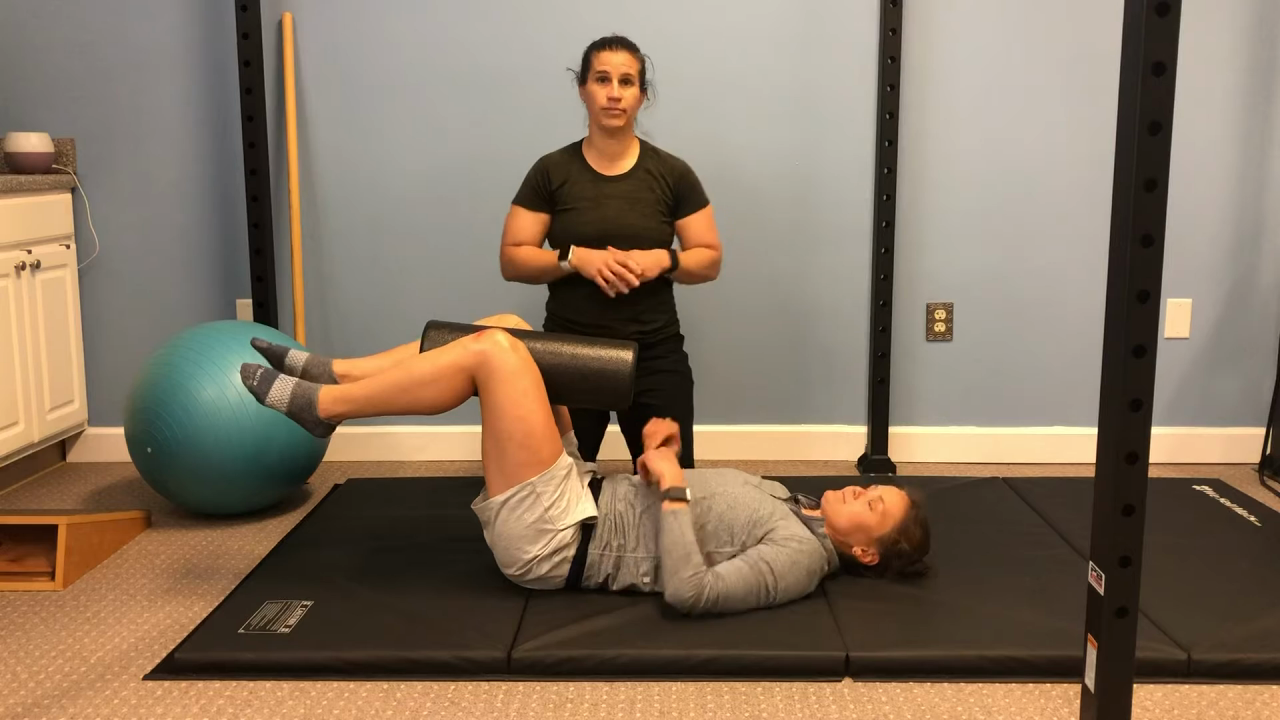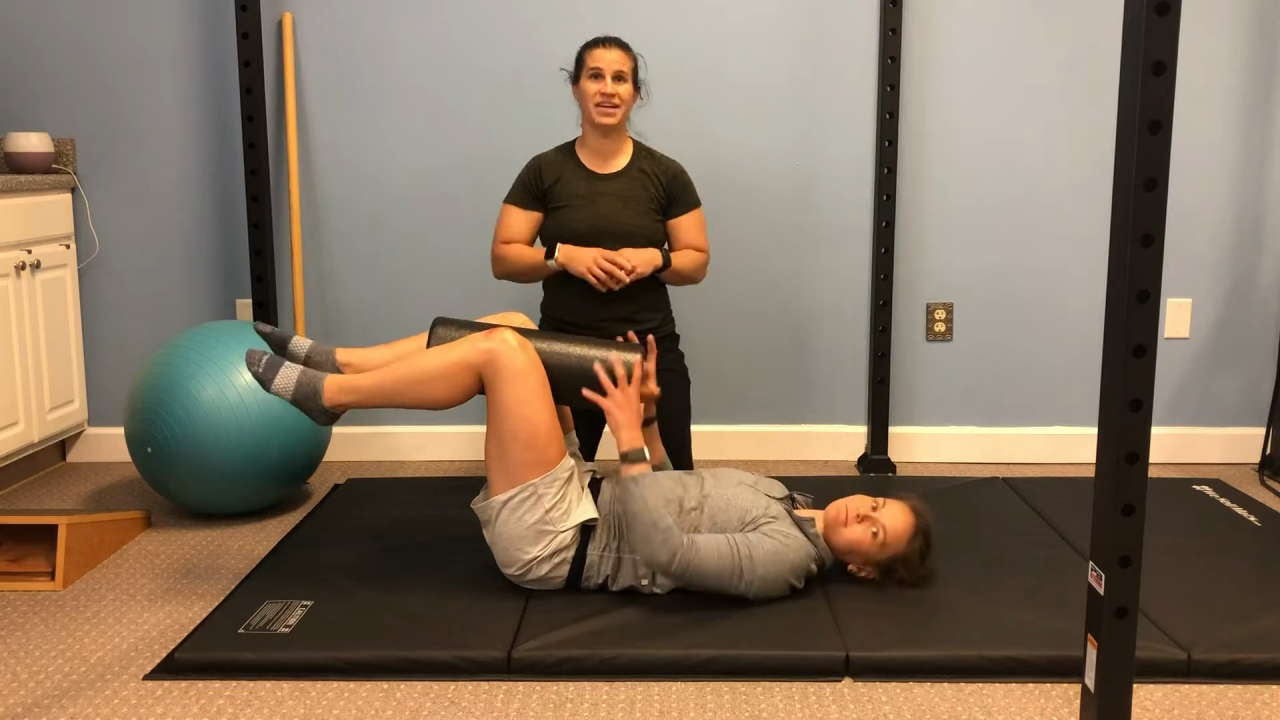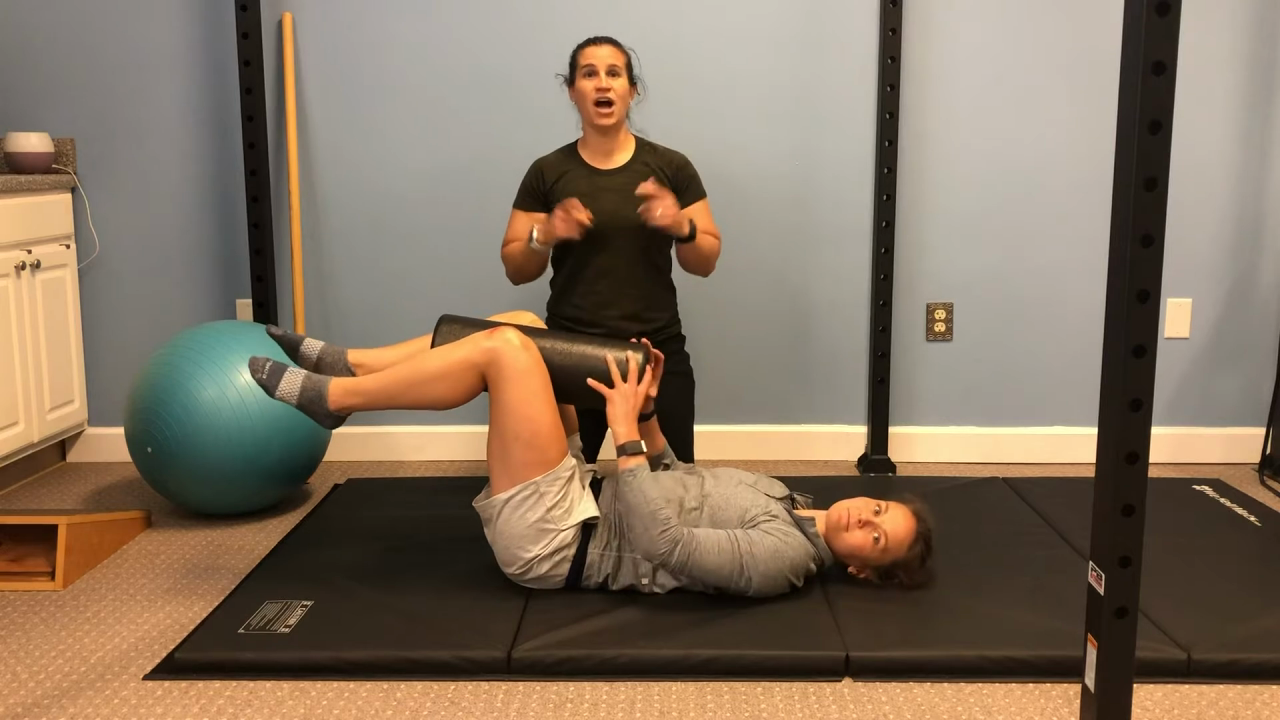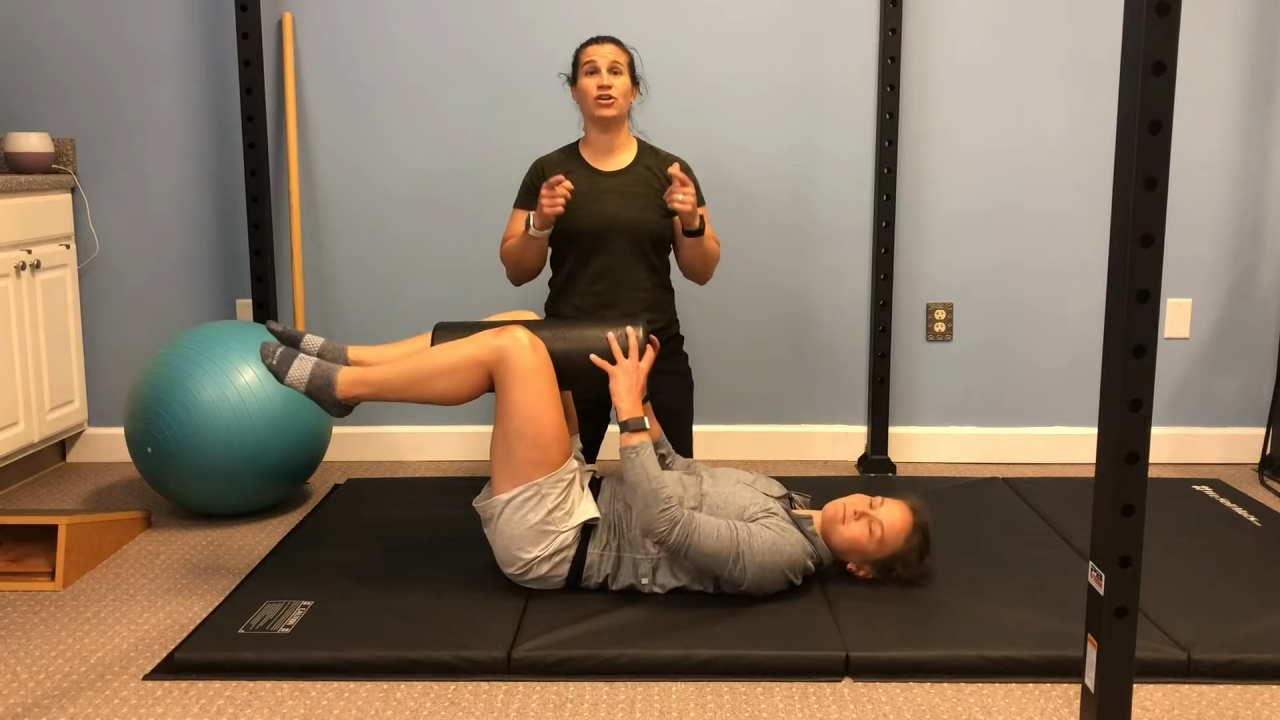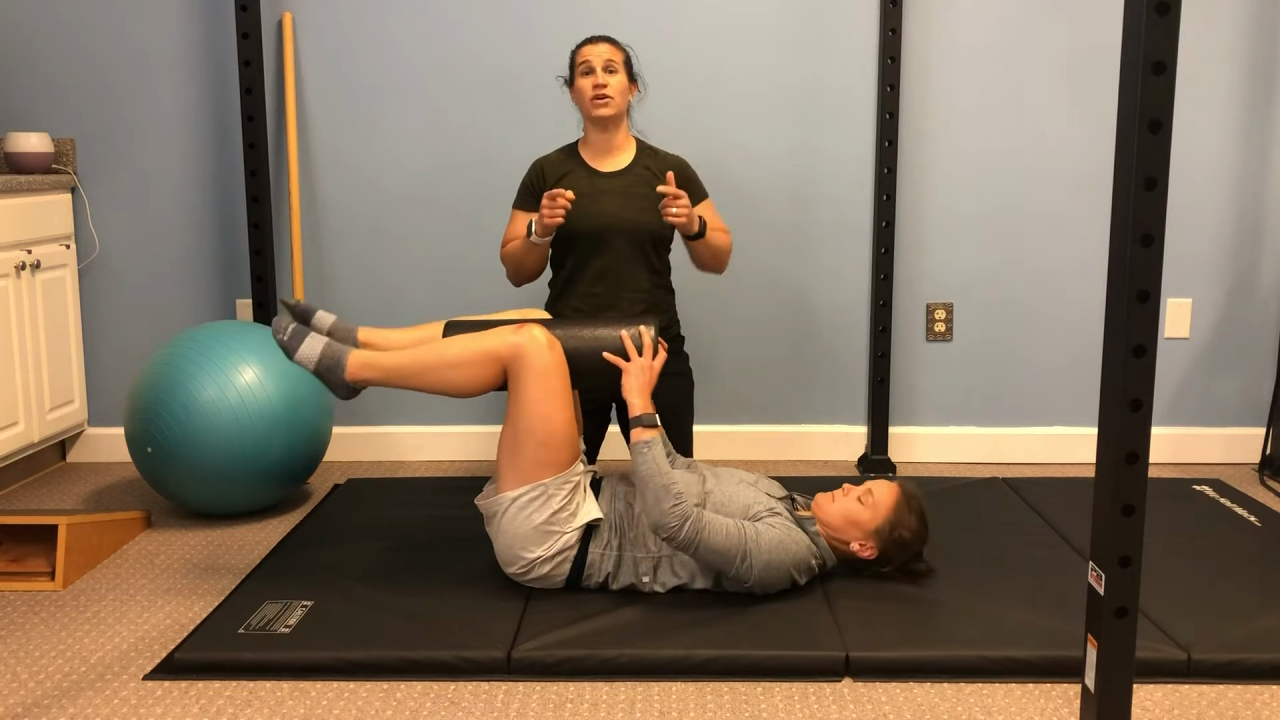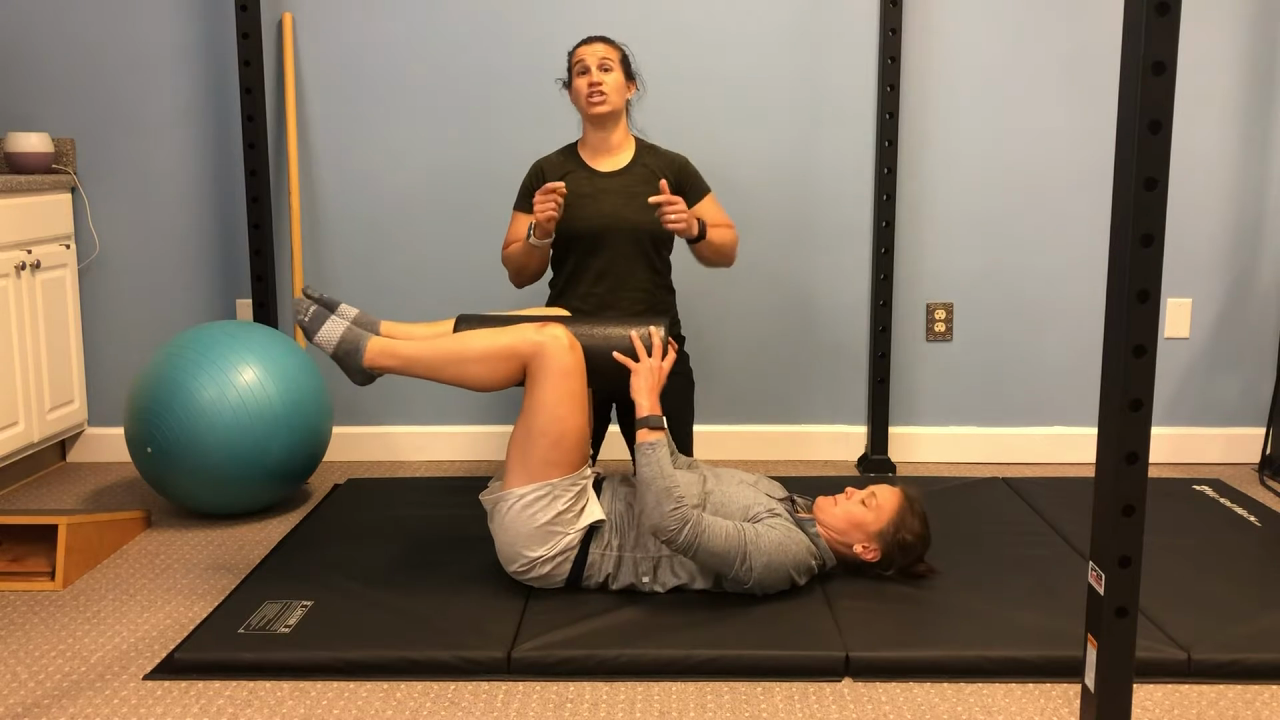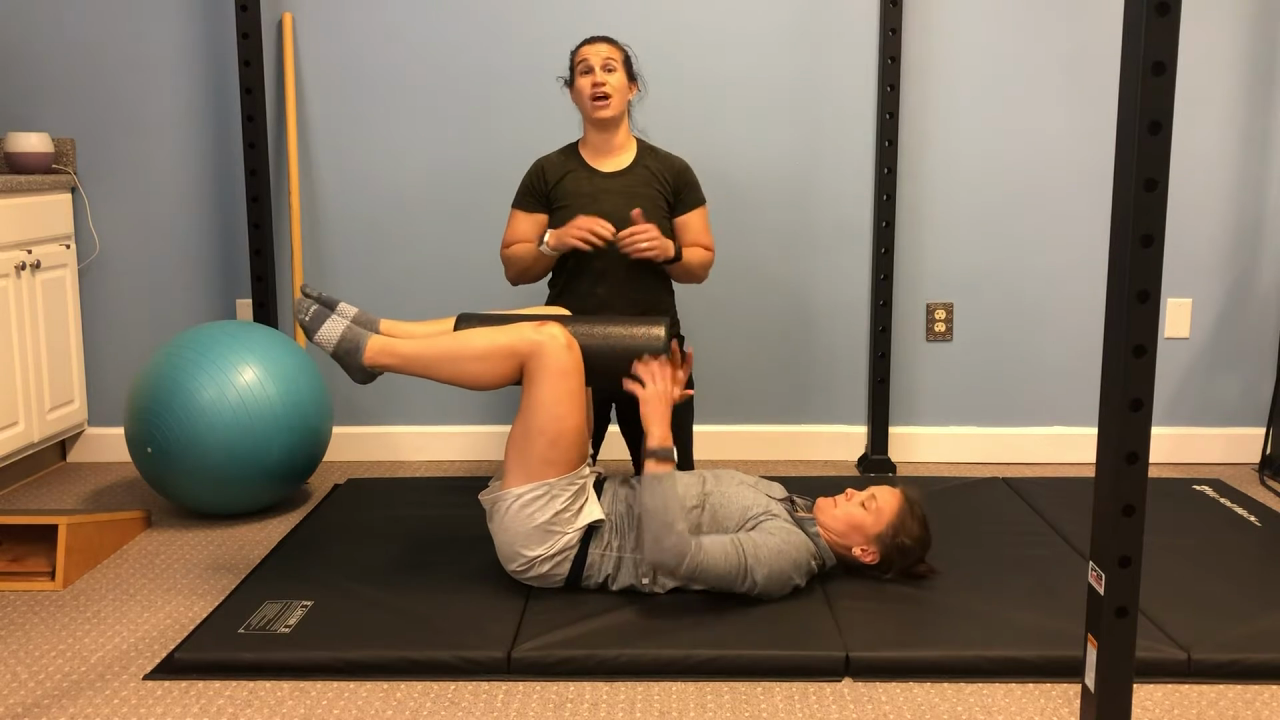
dt=0.3s
person 1, frame 1
left shoulder: (800, 556)
right shoulder: (790, 506)
left elbow: (688, 590)
left wrist: (669, 482)
right wrist: (660, 451)
left hip: (551, 540)
right hip: (588, 498)
left knee: (493, 350)
right knee: (506, 330)
left ankle: (320, 407)
right ankle: (328, 373)
person 1, frame 2
left shoulder: (785, 558)
right shoulder: (788, 505)
left elbow: (663, 551)
left wrist: (627, 436)
right wrist: (646, 416)
left hip: (549, 542)
right hip: (581, 499)
left knee: (502, 350)
right knee: (514, 325)
left ankle: (323, 394)
right ankle: (333, 362)
person 1, frame 3
left shoulder: (782, 557)
right shoulder: (790, 504)
left elbow: (661, 542)
left wrist: (623, 431)
right wrist: (646, 413)
left hip: (549, 541)
right hip: (584, 498)
left knee: (504, 349)
right knee: (519, 324)
left ankle: (329, 398)
right ankle: (345, 364)
person 1, frame 4
left shoulder: (780, 555)
right shoulder: (791, 507)
left elbow: (663, 522)
left wrist: (626, 409)
right wrist: (641, 404)
left hip: (548, 541)
right hip: (583, 499)
left knee: (514, 348)
right knee: (523, 328)
left ankle: (339, 386)
right ankle: (342, 358)
person 1, frame 5
left shoulder: (784, 553)
right shoulder: (787, 506)
left elbow: (670, 518)
right elbow: (682, 477)
left wrist: (639, 408)
right wrist: (647, 401)
left hip: (548, 540)
right hip: (588, 498)
left knee: (530, 347)
right knee: (535, 323)
left ankle: (348, 368)
right ankle: (353, 340)
person 1, frame 6
left shoulder: (785, 555)
right shoulder: (788, 508)
left elbow: (670, 522)
right elbow: (682, 480)
left wrist: (645, 407)
right wrist: (654, 398)
left hip: (550, 540)
right hip: (588, 504)
left knee: (553, 344)
right knee: (555, 322)
left ankle: (364, 353)
right ankle: (371, 332)
person 1, frame 7
left shoulder: (786, 555)
right shoulder: (787, 507)
left elbow: (669, 550)
left wrist: (657, 432)
right wrist: (663, 408)
left hip: (549, 540)
right hip: (590, 501)
left knee: (548, 343)
right knee: (553, 321)
left ankle: (366, 351)
right ankle: (370, 330)
person 2, frame 1
left shoulder: (672, 173)
right shoulder: (551, 172)
left elbow: (708, 258)
right elbow: (512, 260)
left wrist: (663, 260)
right wrist: (575, 258)
left hip: (656, 356)
person 2, frame 2
left shoulder: (666, 174)
right shoulder: (544, 170)
left elbow: (696, 262)
right elbow: (503, 258)
left wrist: (656, 259)
right wrist: (563, 256)
person 2, frame 3
left shoulder: (670, 167)
right shoulder: (547, 172)
left elbow: (707, 260)
right elbow: (515, 267)
left wrist: (680, 227)
right wrist: (546, 236)
left hip: (657, 354)
person 2, frame 4
left shoulder: (668, 170)
right shoulder: (548, 171)
left elbow: (702, 271)
right elbow: (515, 271)
left wrist: (690, 221)
right wrist: (541, 224)
left hip: (656, 355)
person 2, frame 5
left shoulder: (669, 169)
right shoulder: (547, 171)
left elbow: (719, 260)
right elbow: (515, 272)
left wrist: (691, 226)
right wrist: (541, 230)
person 2, frame 6
left shoulder: (671, 168)
right shoulder: (548, 173)
left elbow: (726, 248)
right elbow: (517, 273)
left wrist: (692, 228)
right wrist: (540, 230)
person 2, frame 7
left shoulder: (671, 171)
right shoulder: (547, 172)
left elbow: (701, 265)
right elbow: (514, 269)
left wrist: (667, 250)
right wrist: (555, 240)
